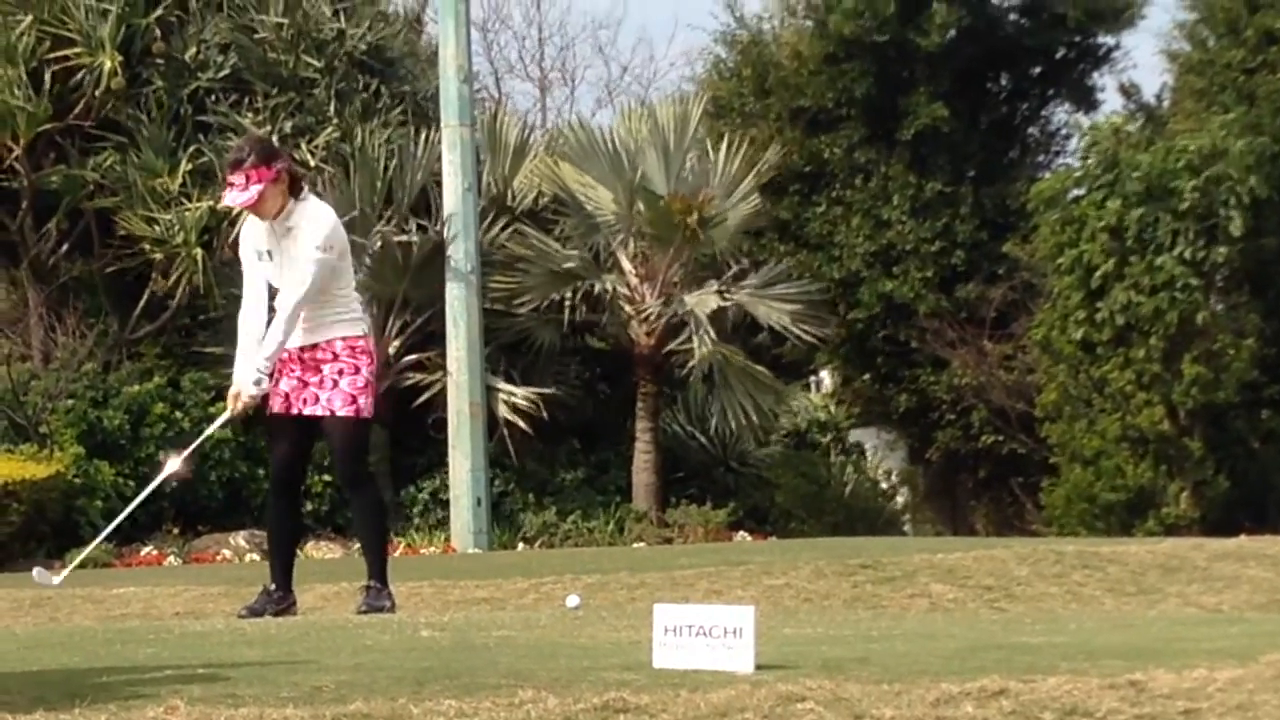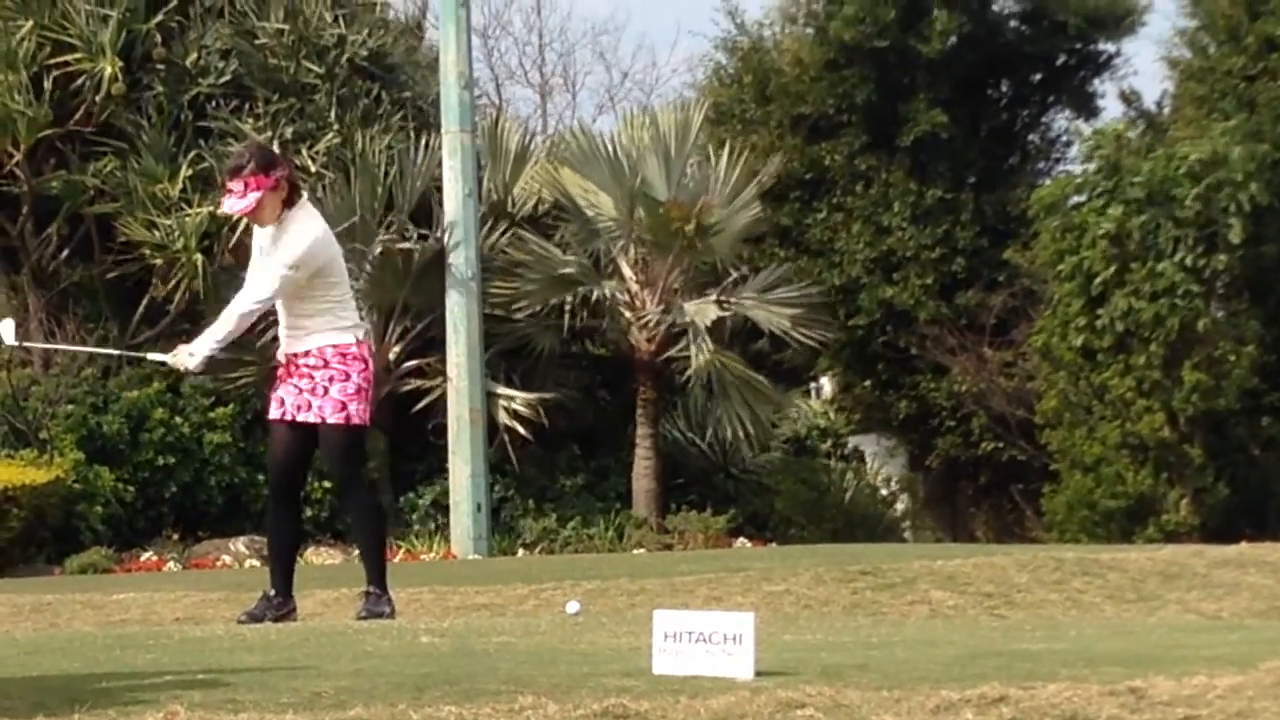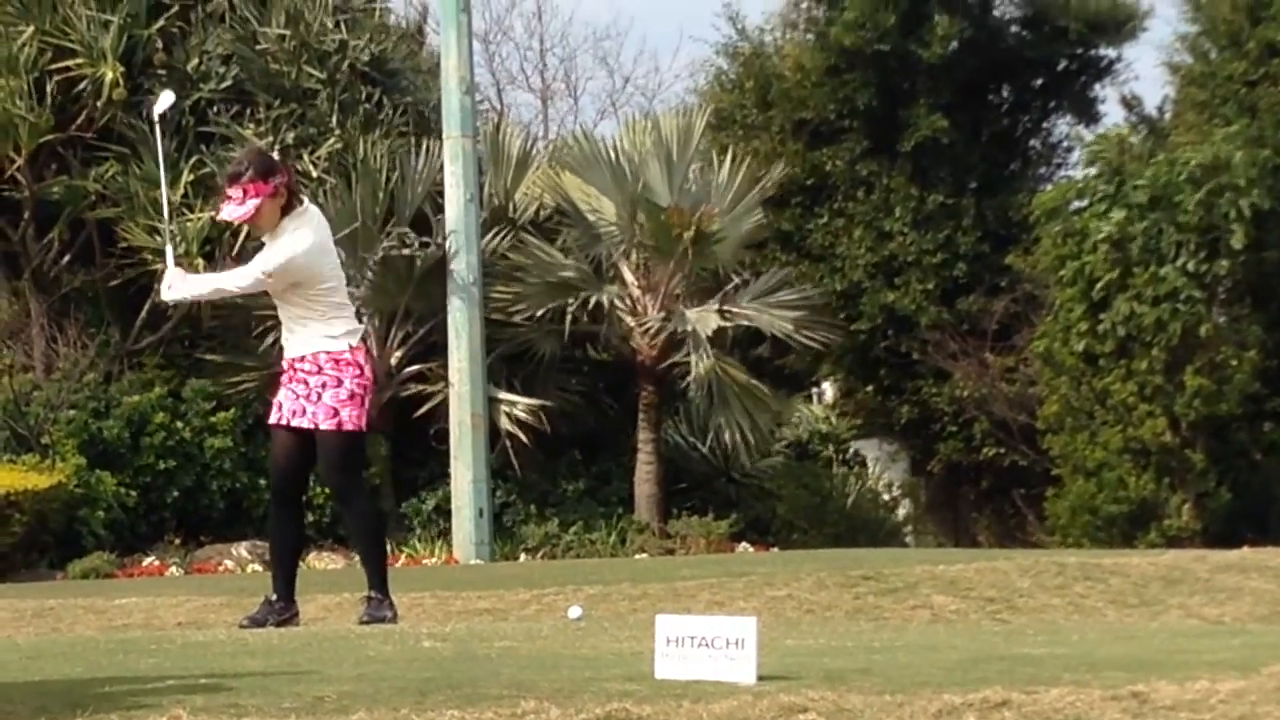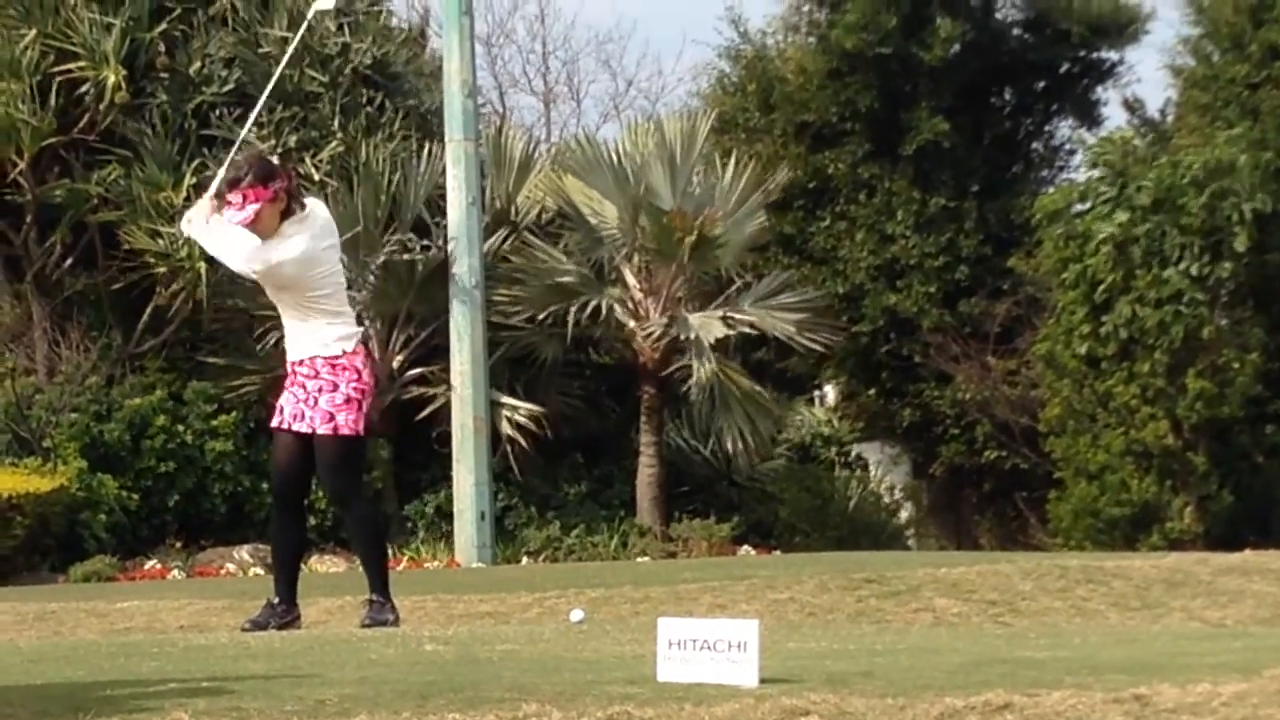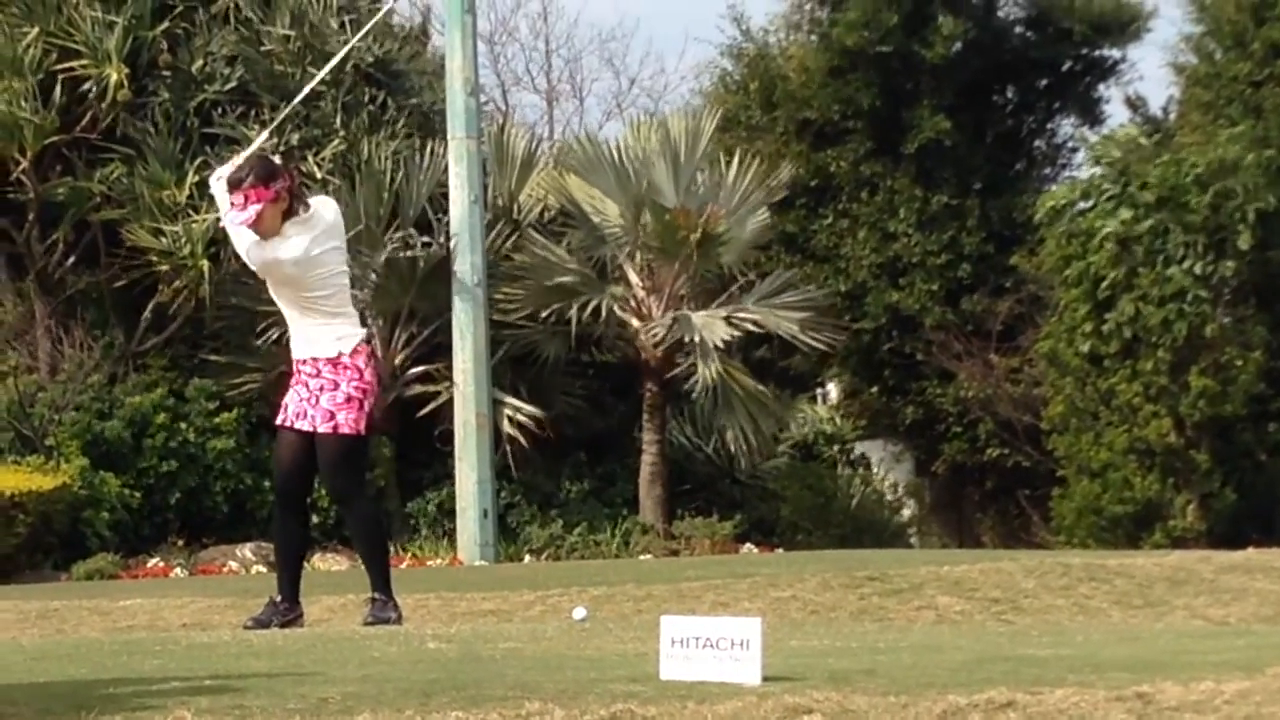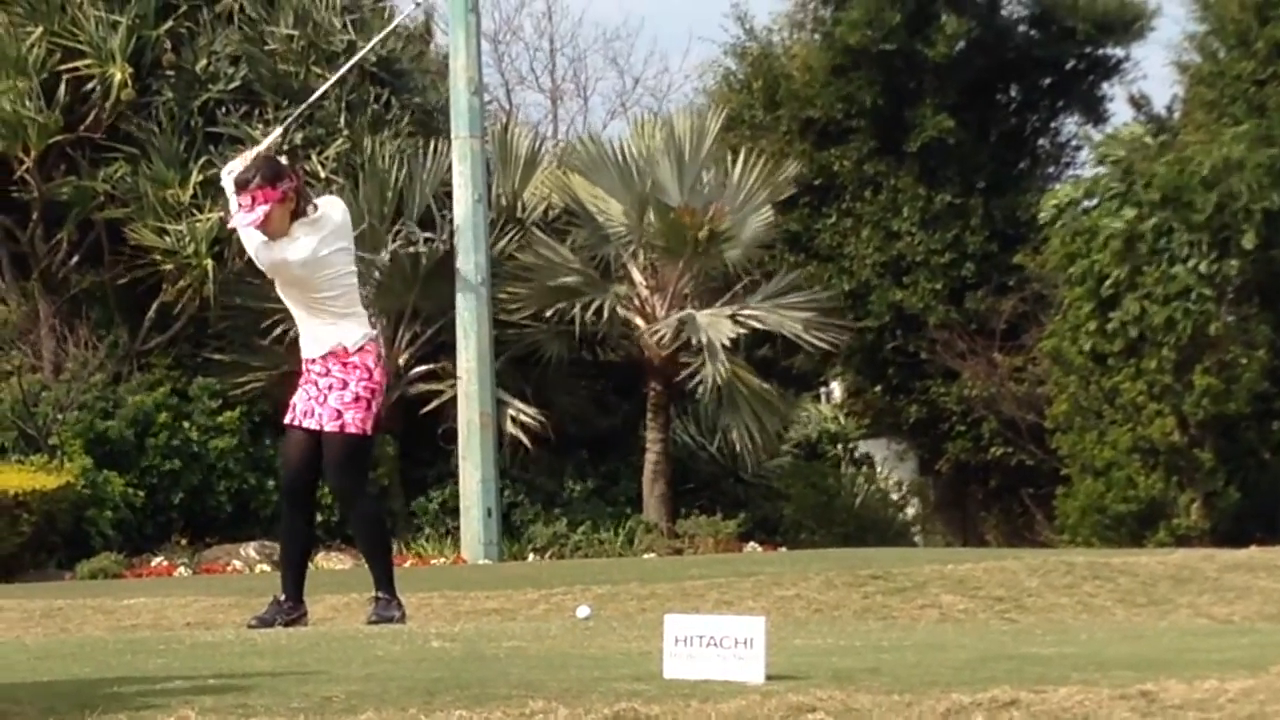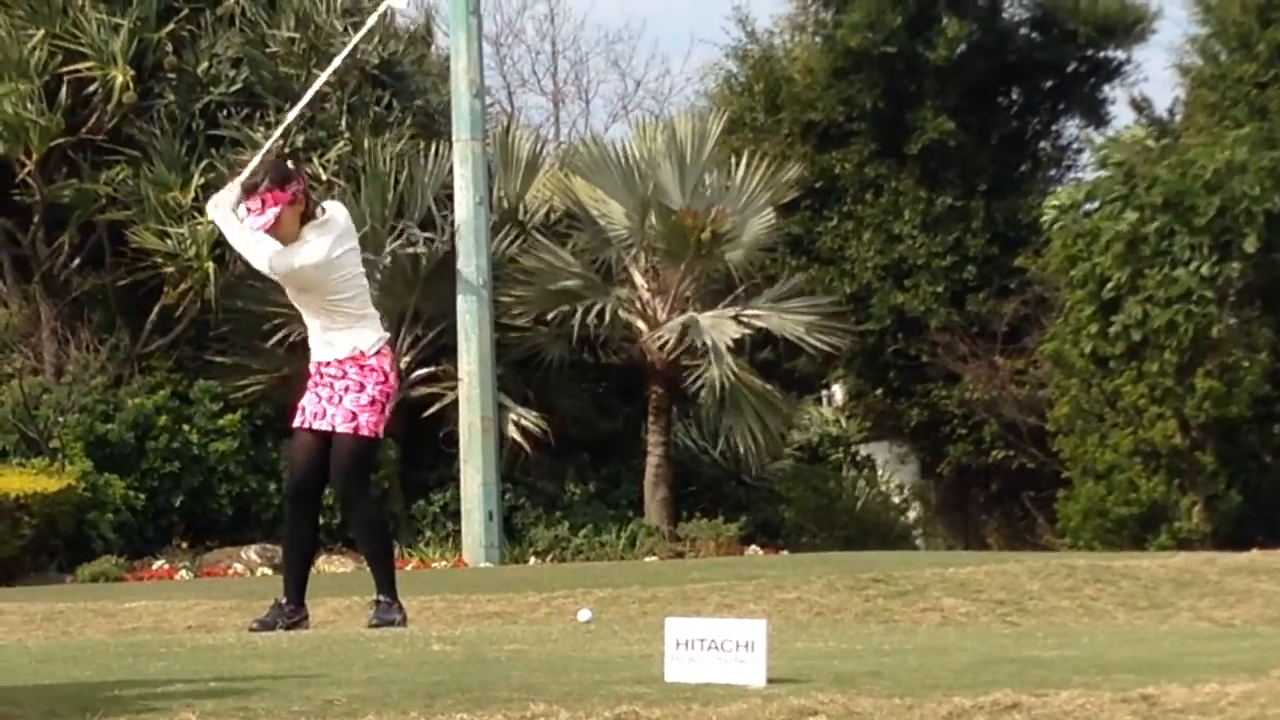
dt=0.1s
person 1, frame 1
left shoulder: (319, 224)
right shoulder: (252, 232)
left elbow: (292, 304)
right elbow: (254, 305)
left wrist: (255, 374)
right wrist: (241, 373)
left hip: (341, 350)
right hip: (289, 359)
left knee: (351, 472)
right knee: (283, 477)
left ankle: (378, 584)
right ankle: (280, 588)
person 1, frame 2
left shoulder: (302, 240)
right shoulder: (273, 227)
left elbow: (253, 301)
right elbow: (251, 297)
left wrist: (199, 350)
right wrist: (204, 345)
left hip: (339, 360)
right hip: (297, 362)
left knee: (348, 477)
right knee: (282, 480)
left ankle: (378, 590)
right ankle: (280, 593)
person 1, frame 3
left shoulder: (291, 251)
right shoulder: (302, 214)
left elbow: (233, 283)
right elbow: (246, 284)
left wrist: (180, 284)
right wrist: (187, 282)
left hip: (335, 366)
right hip: (300, 367)
left knee: (345, 483)
right knee: (283, 486)
left ankle: (379, 595)
right ankle: (282, 598)
person 1, frame 4
left shoulder: (274, 258)
right shoulder: (314, 210)
left elbow: (220, 241)
left wrist: (197, 222)
left hip: (335, 370)
right hip: (306, 370)
left knee: (343, 487)
right knee: (284, 488)
left ankle: (381, 599)
right ankle: (283, 602)
person 1, frame 5
left shoulder: (275, 256)
right shoulder: (324, 210)
left elbow: (233, 216)
left wrist: (220, 181)
left hip: (337, 370)
right hip: (312, 369)
left knee: (344, 487)
right knee: (287, 486)
left ankle: (383, 596)
right ankle: (286, 600)
person 1, frame 6
left shoulder: (281, 256)
right shoulder: (332, 208)
left elbow: (241, 216)
left wrist: (233, 176)
left hip: (347, 368)
right hip: (322, 368)
left knee: (348, 485)
right knee: (294, 485)
left ankle: (387, 595)
right ankle: (291, 598)
person 1, frame 7
left shoulder: (295, 262)
right shoulder: (335, 213)
left elbow: (241, 233)
left wrist: (221, 208)
left hip: (361, 370)
right hip: (329, 372)
left knee: (351, 487)
right knee: (299, 488)
left ankle: (388, 599)
right ankle: (292, 602)
